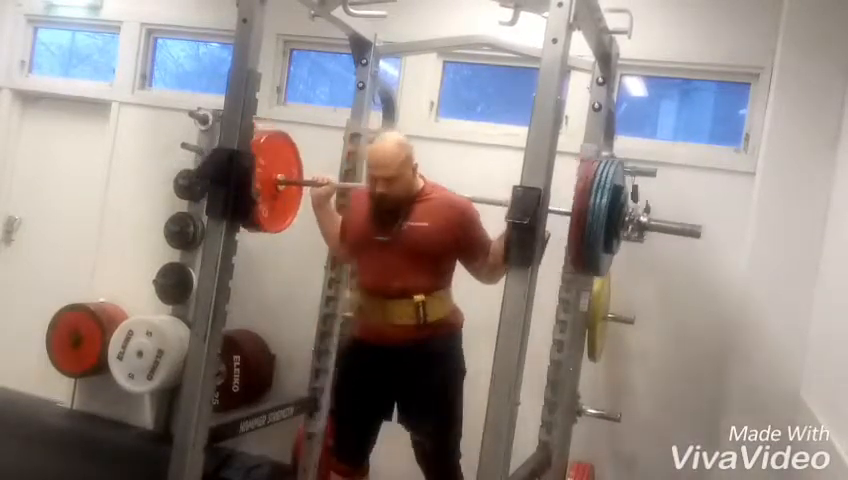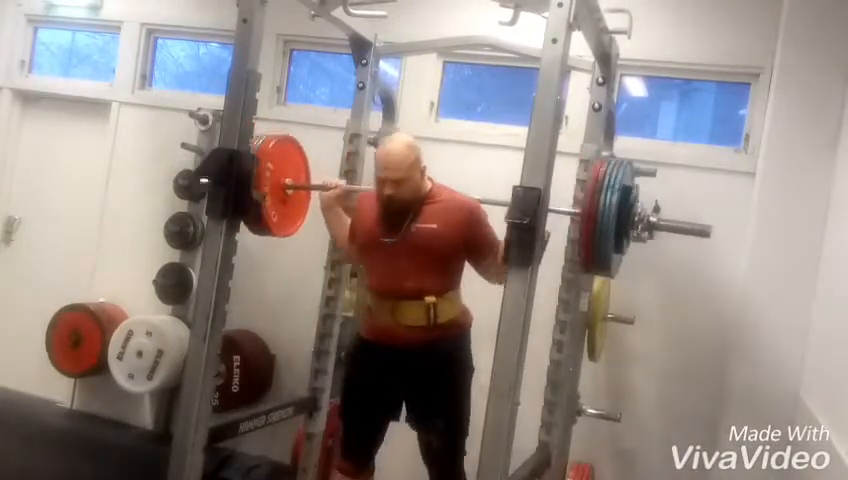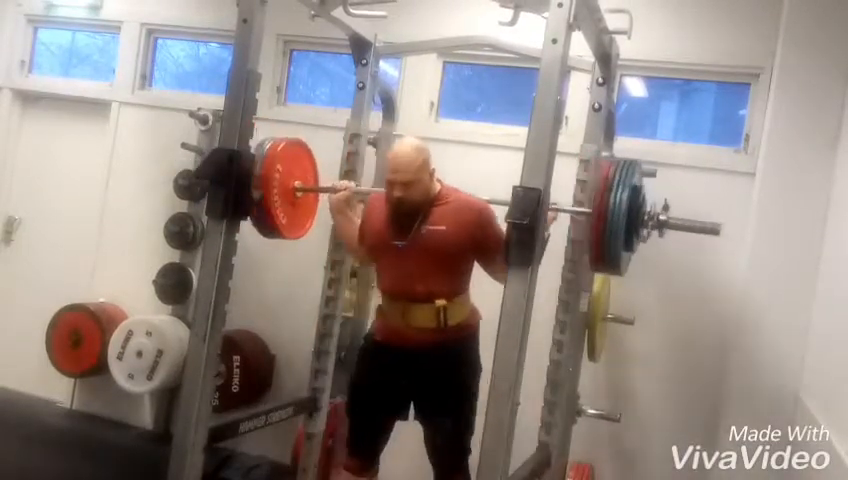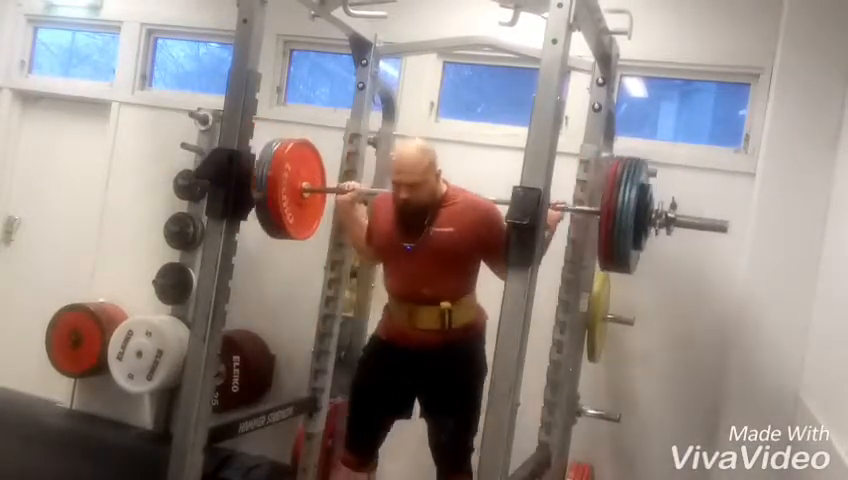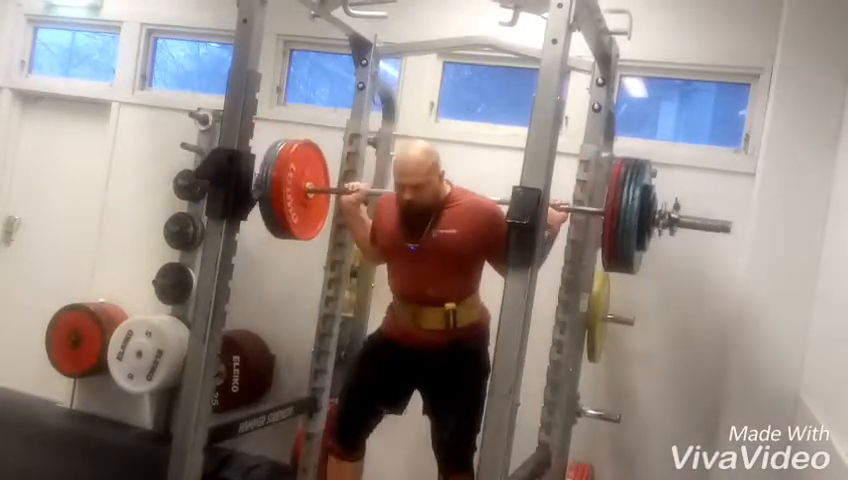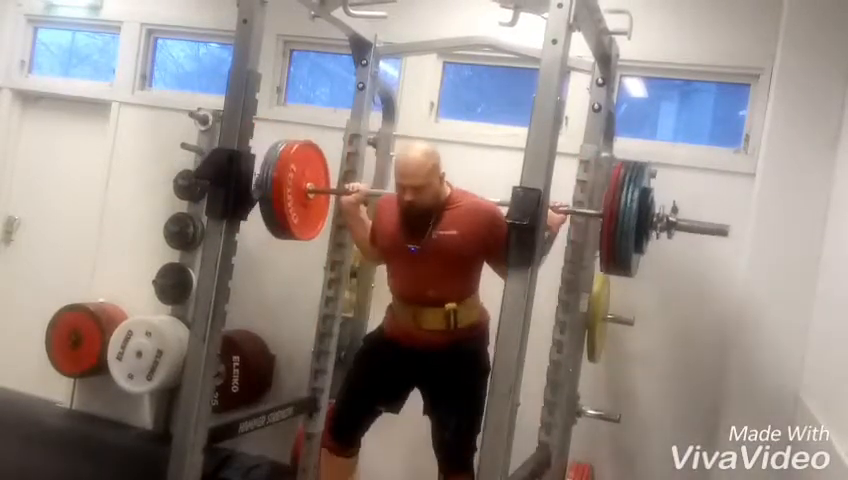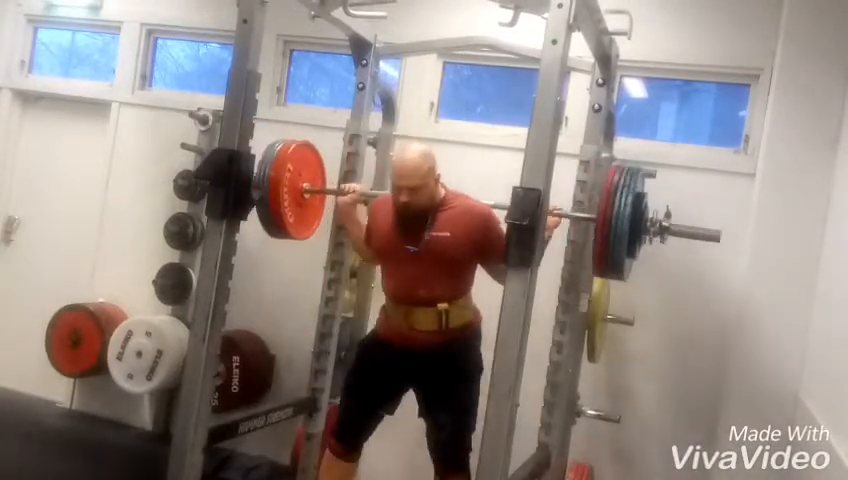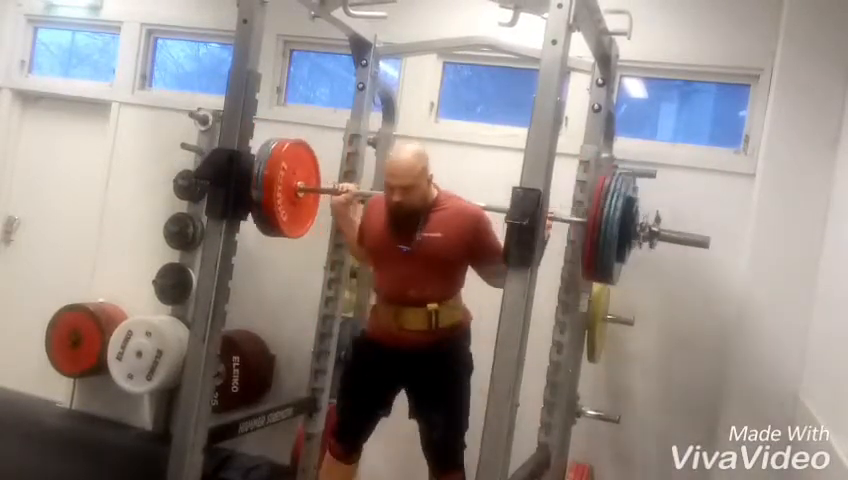
dt=0.1s
person 1, frame 1
left shoulder: (453, 209)
right shoulder: (359, 202)
left elbow: (487, 270)
right wrist: (321, 203)
left hip: (430, 347)
right hip: (368, 341)
right knee: (347, 448)
person 1, frame 2
left shoulder: (460, 211)
right shoulder: (367, 204)
left elbow: (496, 270)
right wrist: (331, 207)
left hip: (440, 348)
right hip: (375, 341)
right knee: (355, 449)
person 1, frame 3
left shoulder: (471, 212)
right shoulder: (376, 205)
left elbow: (505, 270)
right wrist: (341, 209)
left hip: (450, 347)
right hip: (385, 342)
right knee: (360, 446)
person 1, frame 4
left shoulder: (477, 213)
right shoulder: (383, 205)
left elbow: (513, 268)
left wrist: (544, 231)
right wrist: (347, 210)
left hip: (453, 348)
right hip: (393, 339)
right knee: (359, 441)
person 1, frame 5
left shoulder: (481, 213)
right shoulder: (386, 206)
left wrist: (548, 231)
right wrist: (352, 210)
left hip: (458, 347)
right hip: (397, 337)
right knee: (347, 429)
person 1, frame 6
left shoulder: (481, 215)
right shoulder: (387, 207)
left wrist: (546, 232)
right wrist: (352, 211)
left hip: (458, 348)
right hip: (396, 337)
right knee: (342, 427)
person 1, frame 7
left shoulder: (475, 217)
right shoulder: (382, 208)
left elbow: (509, 271)
left wrist: (540, 235)
right wrist: (347, 212)
left hip: (450, 348)
right hip: (389, 338)
right knee: (345, 433)
person 1, frame 8
left shoulder: (466, 218)
right shoulder: (376, 210)
left elbow: (499, 274)
right wrist: (342, 212)
left hip: (439, 347)
right hip: (379, 339)
right knee: (345, 436)
